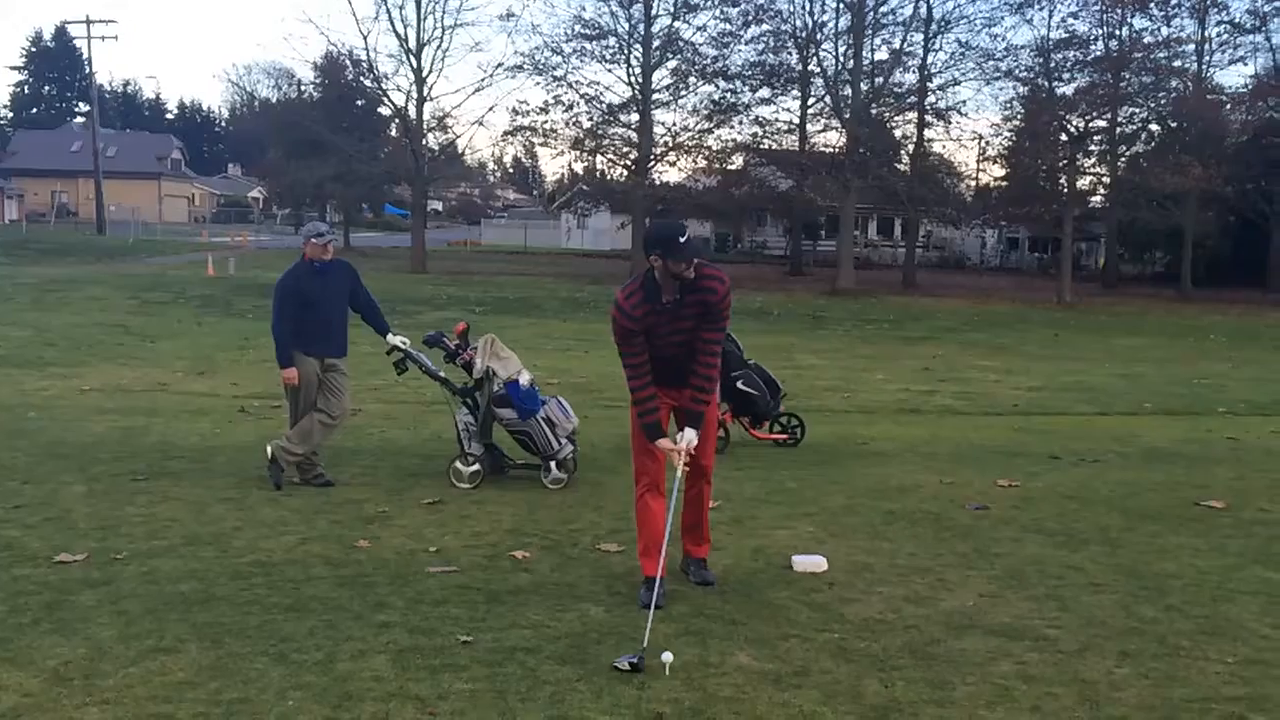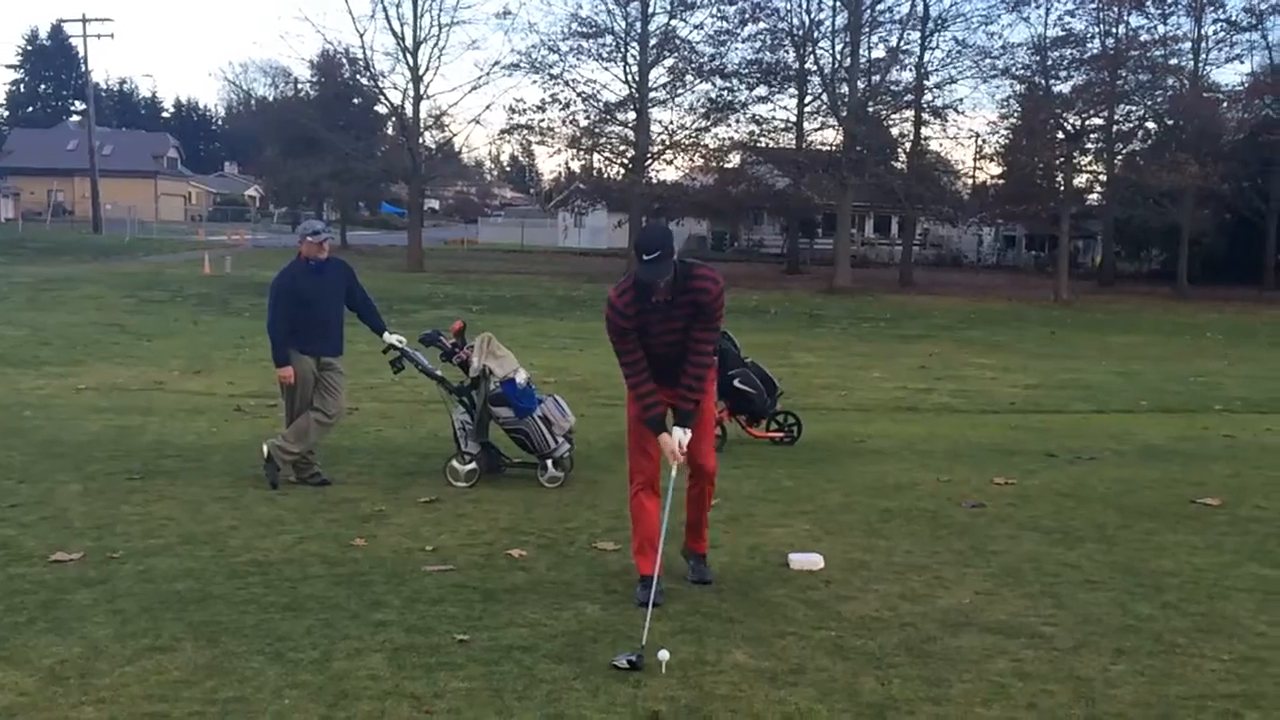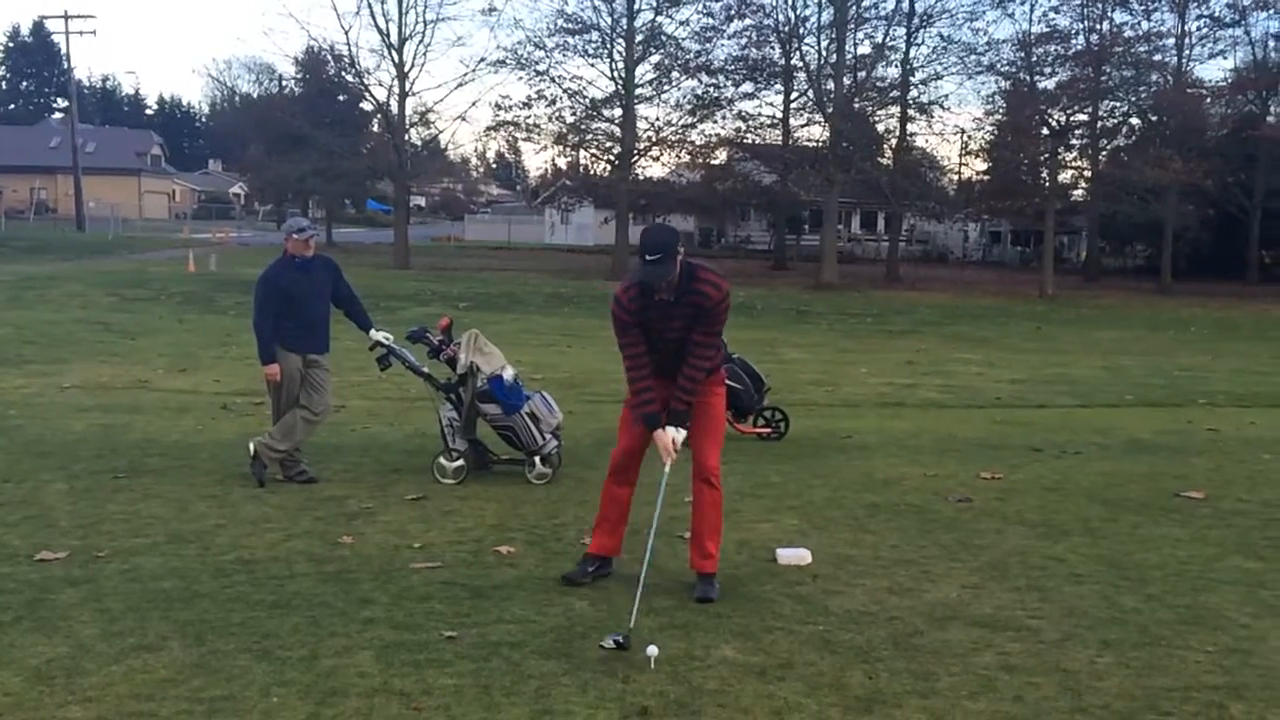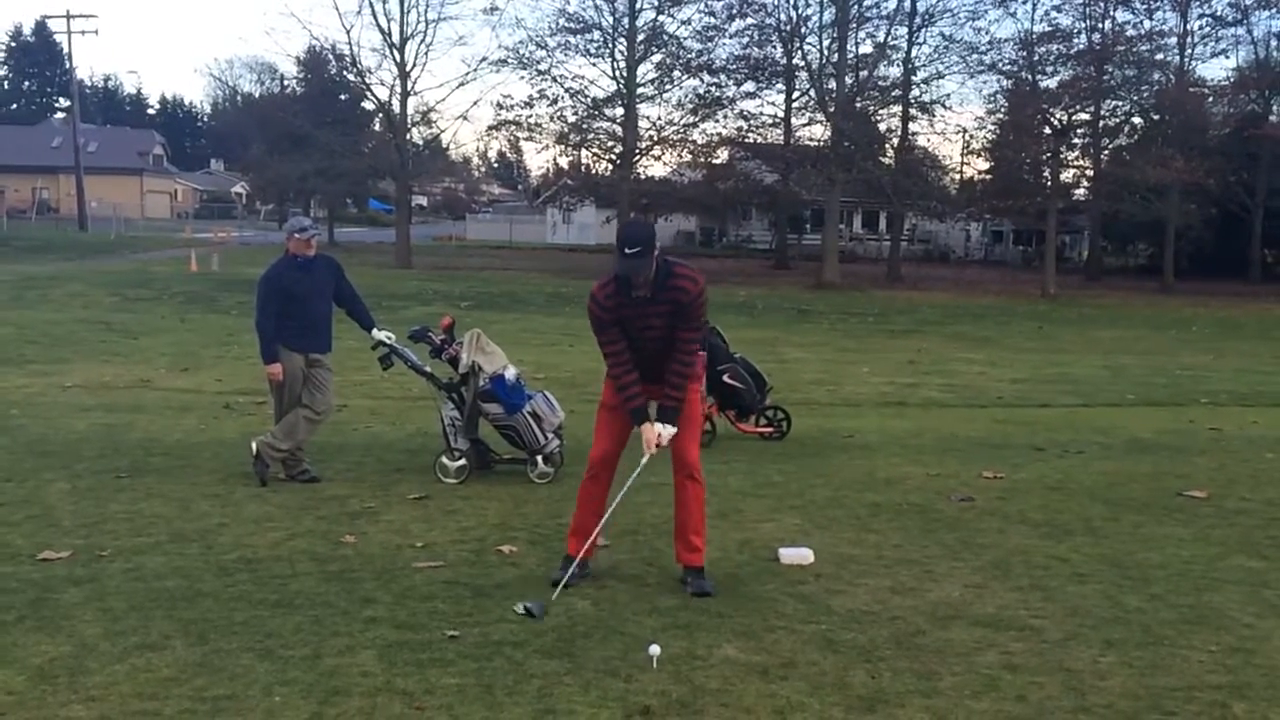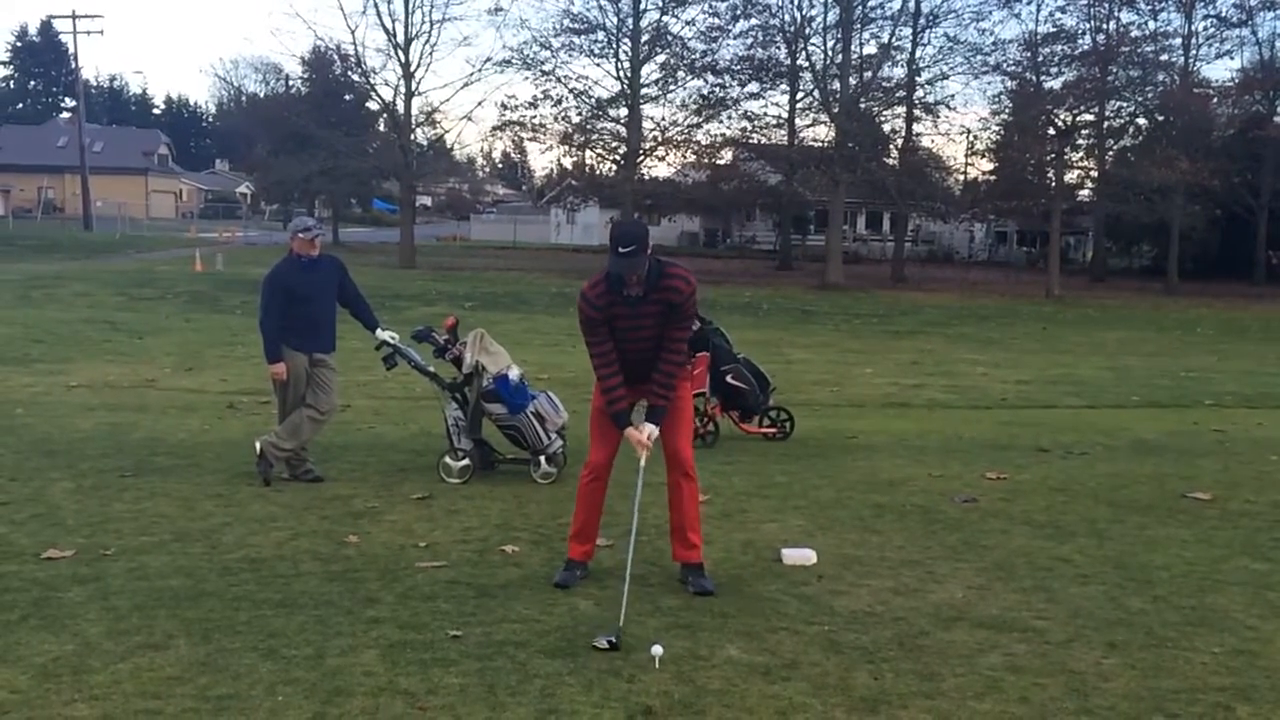
dt=0.7s
person 1, frame 1
left shoulder: (714, 285)
right shoulder: (628, 304)
left elbow: (709, 356)
right elbow: (637, 374)
left wrist: (694, 421)
right wrist: (655, 433)
left hip: (698, 383)
right hip: (652, 386)
left knee: (701, 468)
right knee: (649, 477)
left ankle: (695, 554)
right ankle: (652, 574)
person 1, frame 2
left shoulder: (707, 285)
right shoulder: (620, 302)
left elbow: (701, 356)
right elbow: (635, 372)
left wrist: (684, 421)
right wrist: (658, 430)
left hip: (695, 381)
right hip: (648, 384)
left knee: (703, 466)
right knee: (644, 476)
left ankle: (695, 549)
right ankle: (648, 573)
person 1, frame 3
left shoulder: (713, 290)
right shoulder: (627, 298)
left elbow: (700, 358)
right elbow: (636, 365)
left wrist: (679, 421)
right wrist: (654, 426)
left hip: (703, 381)
right hip: (652, 379)
left knee: (707, 469)
right knee: (622, 461)
left ankle: (706, 571)
right ankle: (600, 555)
person 1, frame 4
left shoulder: (689, 285)
right shoulder: (603, 296)
left elbow: (686, 353)
right elbow: (618, 363)
left wrist: (668, 417)
right wrist: (641, 420)
left hip: (679, 378)
right hip: (625, 380)
left knee: (688, 464)
right knee: (600, 460)
left ankle: (693, 565)
right ankle: (577, 555)
person 1, frame 5
left shoulder: (680, 285)
right shoulder: (593, 296)
left elbow: (673, 353)
right elbow: (604, 363)
left wrist: (654, 415)
right wrist: (623, 422)
left hip: (669, 378)
right hip: (617, 379)
left knee: (681, 463)
right knee: (597, 463)
left ankle: (691, 563)
right ankle: (577, 558)
person 2, frame 1
left shoulder: (344, 271)
right shoulder: (292, 279)
left elbow: (365, 305)
right elbow: (281, 325)
left wrist: (387, 334)
right wrist: (286, 364)
left hip: (333, 357)
right hip: (302, 357)
left knee: (335, 409)
right knee: (304, 416)
left ankle: (281, 452)
right ankle: (308, 470)
person 2, frame 2
left shoulder: (340, 270)
right shoulder: (288, 277)
left elbow: (362, 303)
right elbow: (276, 323)
left wrist: (384, 333)
right wrist: (282, 363)
left hip: (330, 356)
right hip: (299, 355)
left knee: (331, 408)
right knee: (300, 414)
left ankle: (278, 451)
right ankle: (305, 468)
person 2, frame 3
left shoulder: (327, 267)
right shoulder: (273, 275)
left elbow: (348, 300)
right elbow: (262, 321)
left wrist: (370, 330)
right wrist: (268, 360)
left hip: (316, 353)
right hip: (285, 353)
left knee: (317, 406)
right knee: (287, 412)
left ankle: (264, 449)
right ankle: (292, 466)
person 2, frame 4
left shoulder: (329, 267)
right shoulder: (275, 275)
left elbow: (350, 300)
right elbow: (264, 320)
left wrist: (372, 329)
right wrist: (270, 360)
left hip: (318, 353)
right hip: (287, 352)
left knee: (319, 406)
right knee: (289, 411)
left ankle: (266, 449)
right ankle: (294, 465)
person 2, frame 5
left shoulder: (332, 266)
right shoulder: (279, 275)
left elbow: (354, 300)
right elbow: (268, 320)
left wrist: (376, 329)
right wrist: (274, 359)
left hip: (322, 352)
right hip: (291, 352)
left knee: (323, 406)
right knee: (293, 411)
left ankle: (270, 449)
right ankle: (297, 465)
